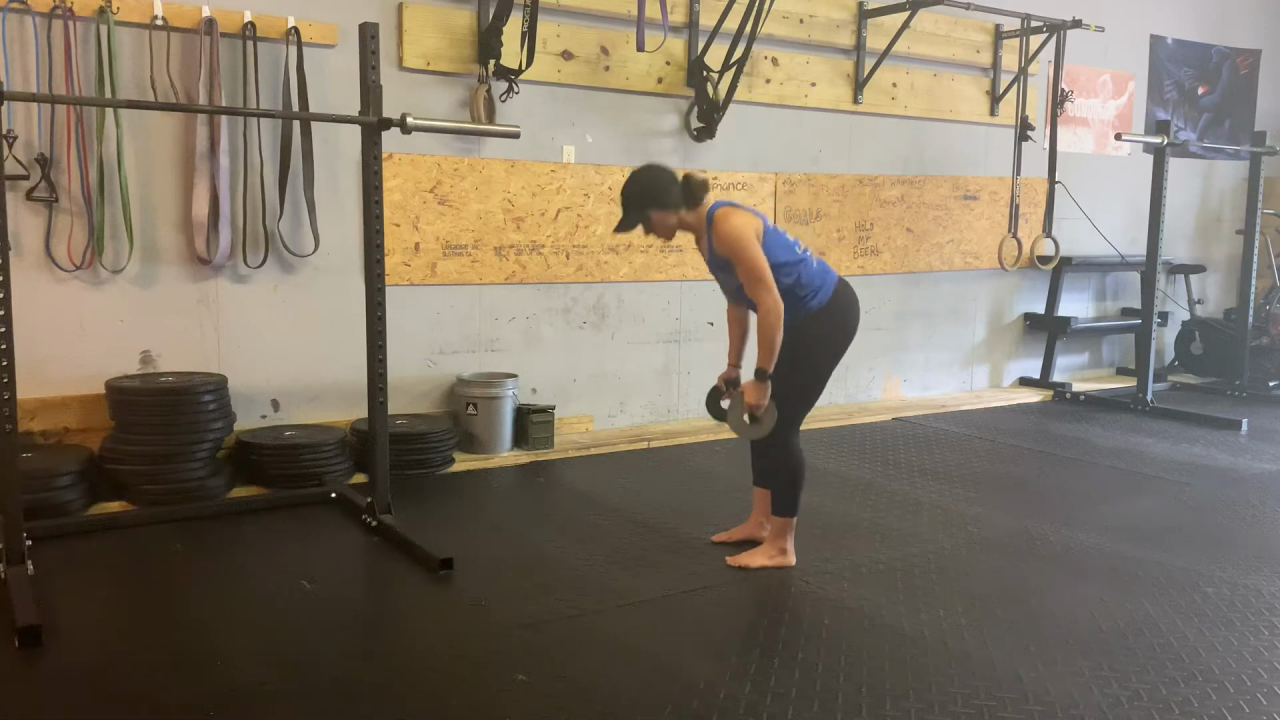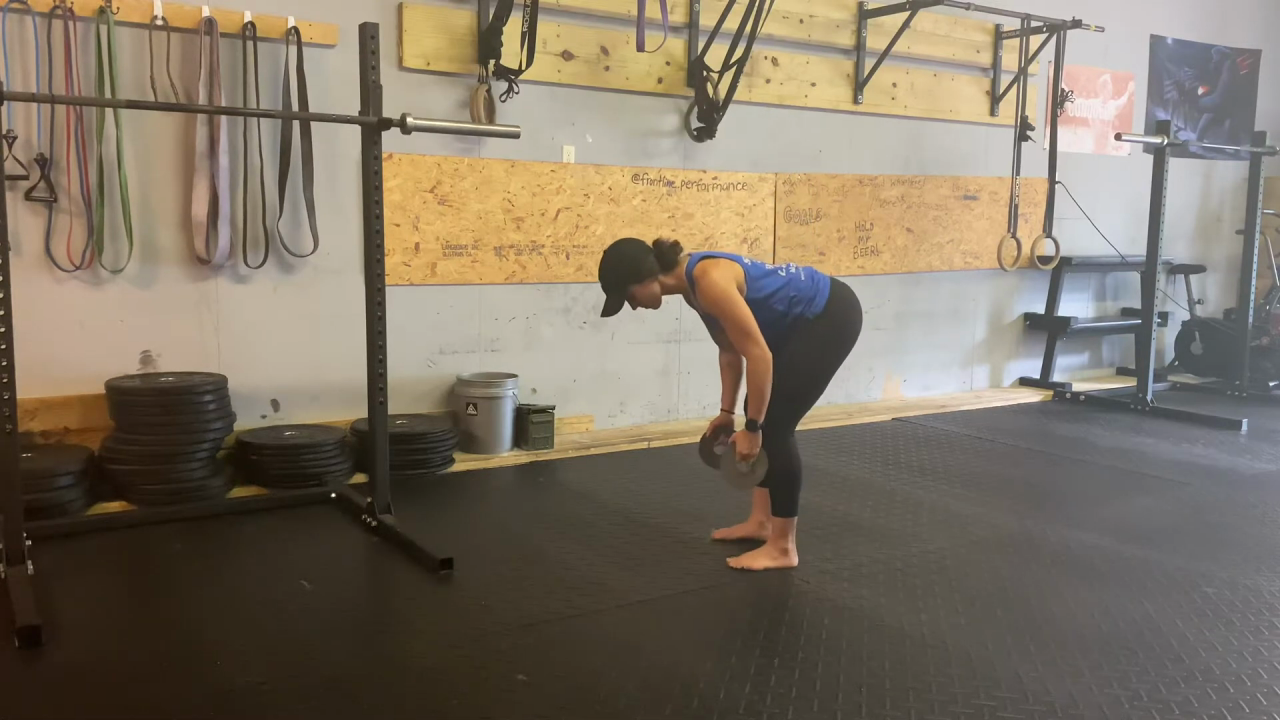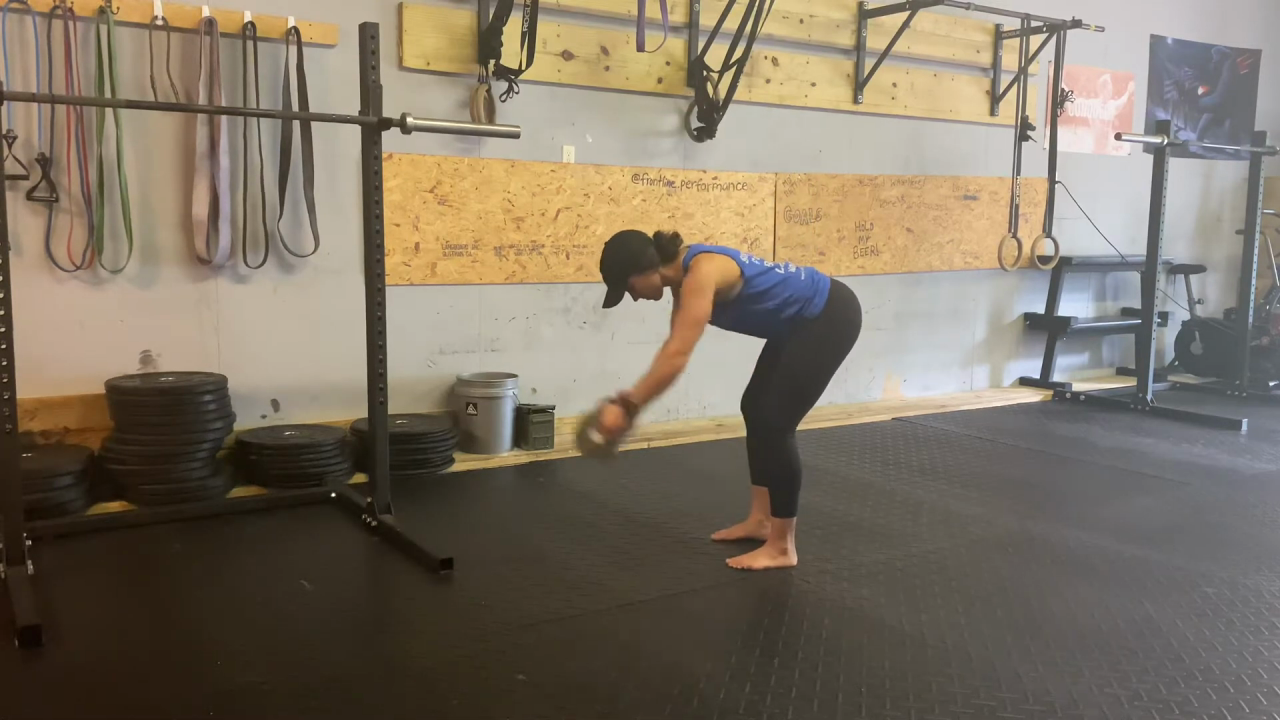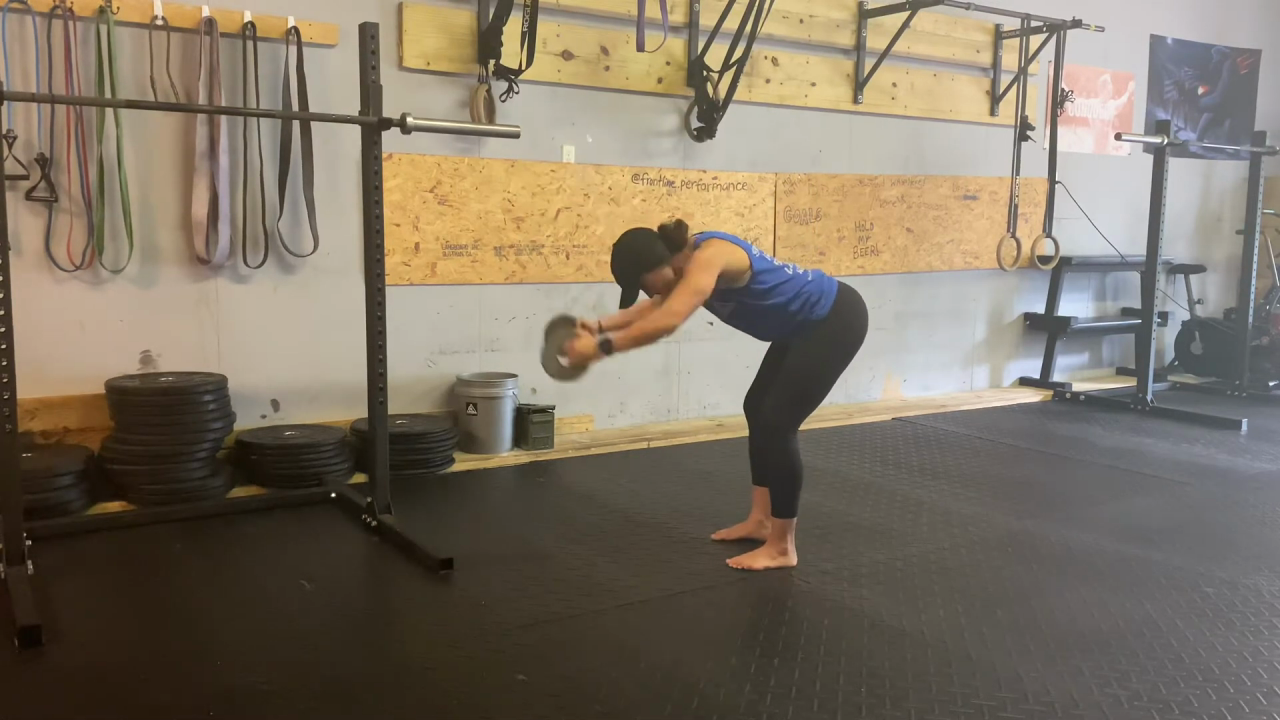
dt=1s
person 1, frame 1
left shoulder: (728, 227)
right shoulder: (705, 231)
left elbow: (771, 304)
right elbow: (739, 301)
left wrist: (762, 379)
right wrist: (734, 365)
left hip: (828, 313)
right hip: (804, 316)
left knee: (781, 421)
right knee: (763, 416)
left ankle: (781, 545)
right ankle: (760, 520)
person 1, frame 2
left shoulder: (709, 281)
right shoulder: (691, 280)
left elbow: (759, 355)
right elbow: (730, 348)
left wrist: (752, 428)
right wrist: (727, 411)
left hip: (831, 315)
right hip: (804, 318)
left knee: (775, 424)
right knee: (761, 417)
left ankle: (783, 547)
right ankle: (760, 521)
person 1, frame 3
left shoulder: (703, 273)
right shoulder: (685, 271)
left elbow: (677, 355)
right elbow: (673, 347)
left wrist: (627, 407)
right wrist: (629, 400)
left hip: (832, 318)
right hip: (803, 321)
left knee: (776, 423)
right knee: (756, 407)
left ankle: (782, 547)
right ankle: (761, 519)
person 1, frame 4
left shoulder: (710, 257)
right shoulder: (690, 257)
left elbow: (668, 321)
right elbow: (658, 307)
left wrist: (602, 344)
right wrist: (601, 328)
left hip: (836, 319)
right hip: (808, 321)
left knee: (775, 423)
right knee: (758, 409)
left ankle: (782, 547)
right ankle: (760, 519)
